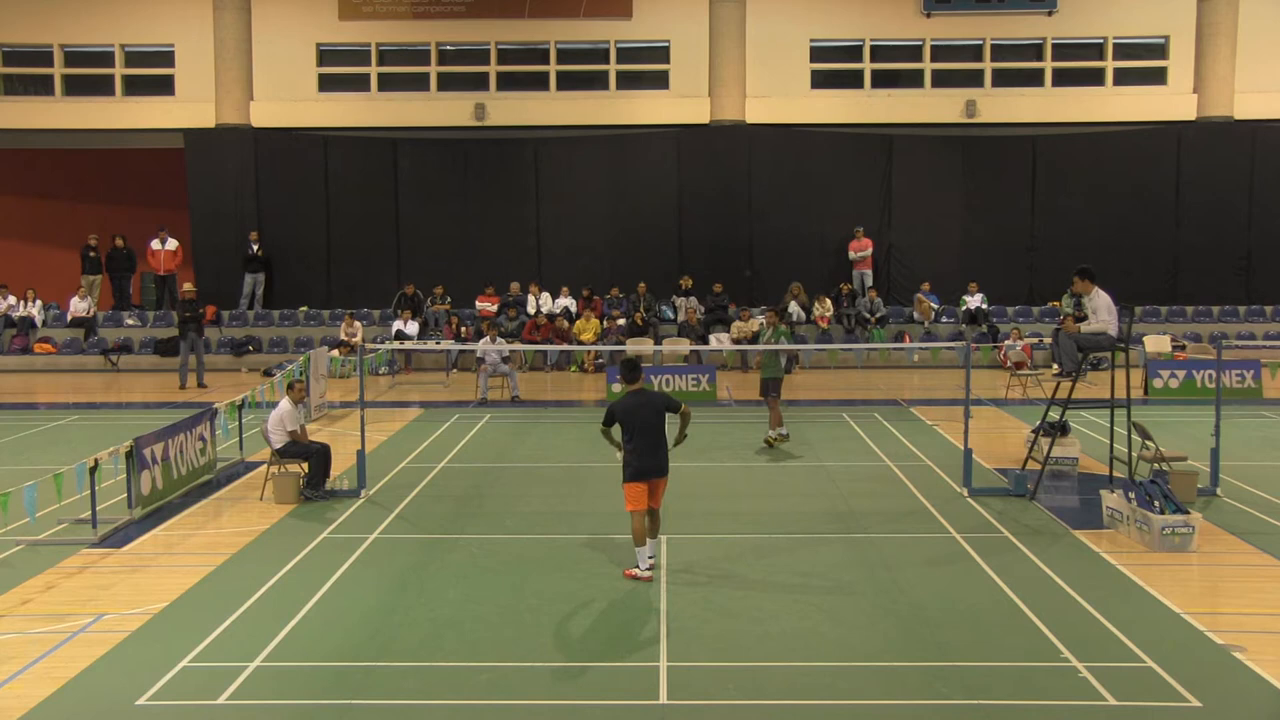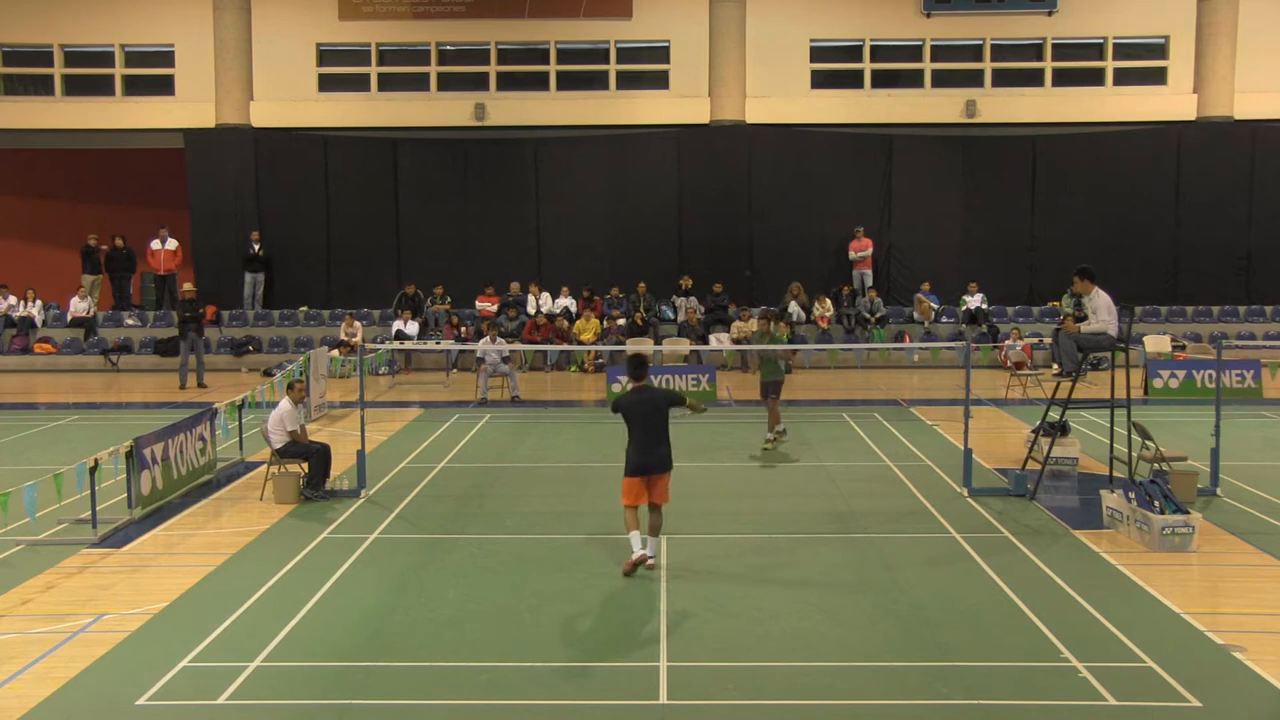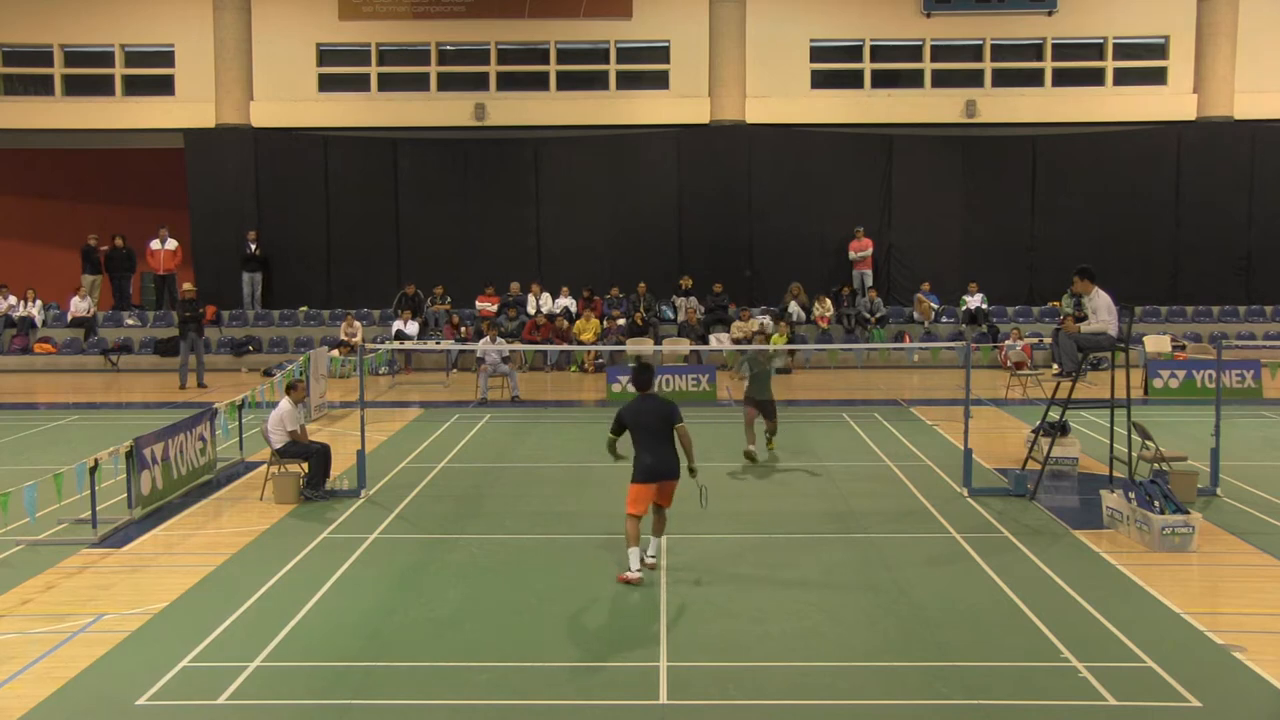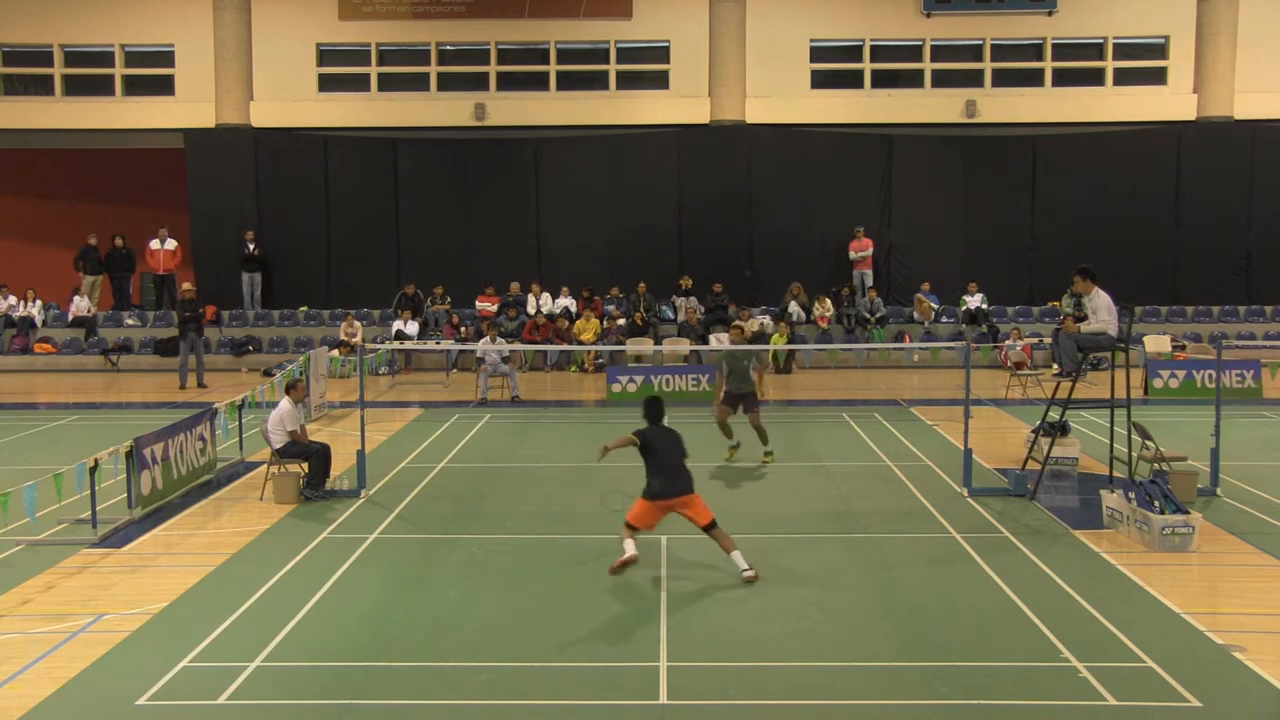
dt=0.5s
person 1, frame 1
left shoulder: (616, 406)
right shoulder: (659, 398)
left elbow: (604, 430)
right elbow: (686, 412)
left wrist: (619, 446)
right wrist: (681, 433)
left hip: (634, 468)
right hip: (659, 466)
left knee: (638, 515)
right knee: (653, 511)
left ankle: (643, 568)
right ankle: (650, 556)
person 1, frame 2
left shoulder: (622, 401)
right shoulder: (664, 396)
right elbow: (691, 404)
right wrist: (700, 408)
left hip: (636, 463)
right hip: (661, 462)
left knee: (630, 508)
right knee: (655, 508)
left ankle: (637, 551)
right ankle: (650, 555)
person 1, frame 3
left shoulder: (626, 411)
right shoulder: (669, 406)
left elbow: (610, 443)
right elbow: (683, 433)
left wrist: (616, 455)
right wrist: (692, 463)
left hip: (645, 470)
right hip: (671, 468)
left knee: (633, 518)
right knee: (660, 509)
left ankle: (634, 569)
right ankle: (652, 556)
person 1, frame 4
left shoulder: (642, 434)
right shoulder: (674, 435)
left elbow: (627, 440)
left wrist: (609, 446)
left hip: (656, 494)
right hip: (684, 491)
left knee: (627, 530)
right knee: (714, 530)
left ankle: (630, 552)
right ankle: (746, 569)
